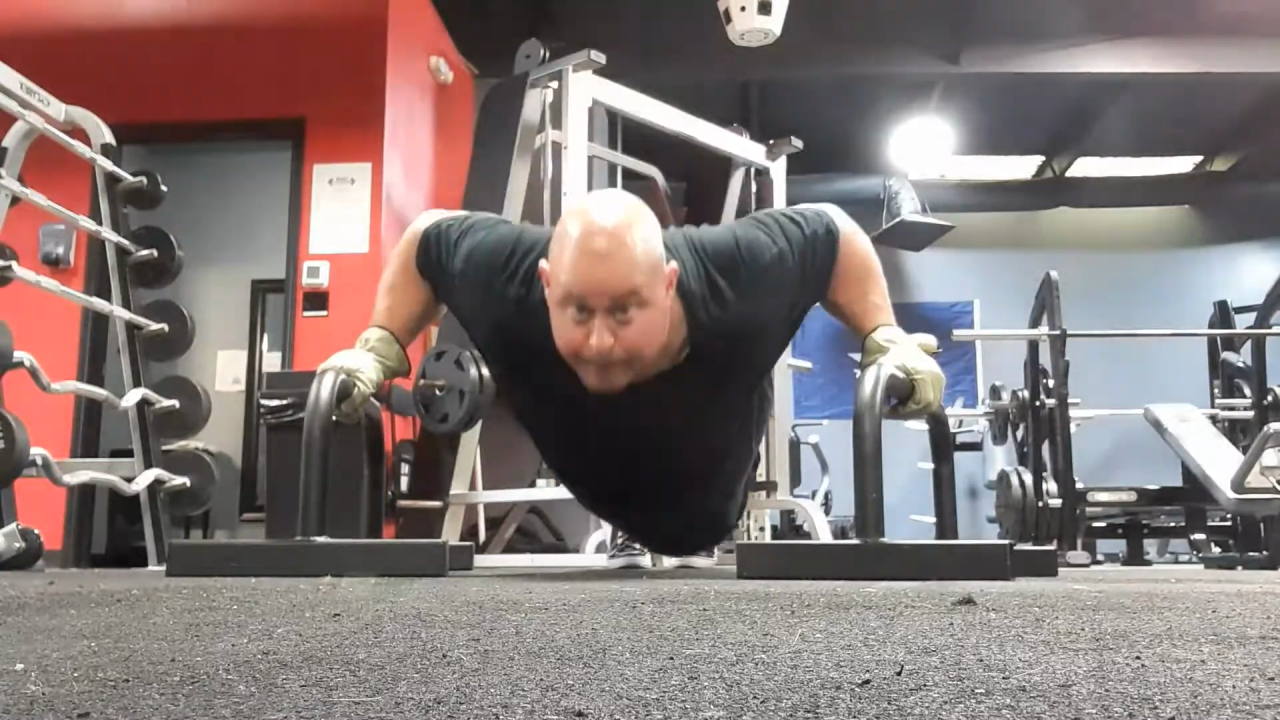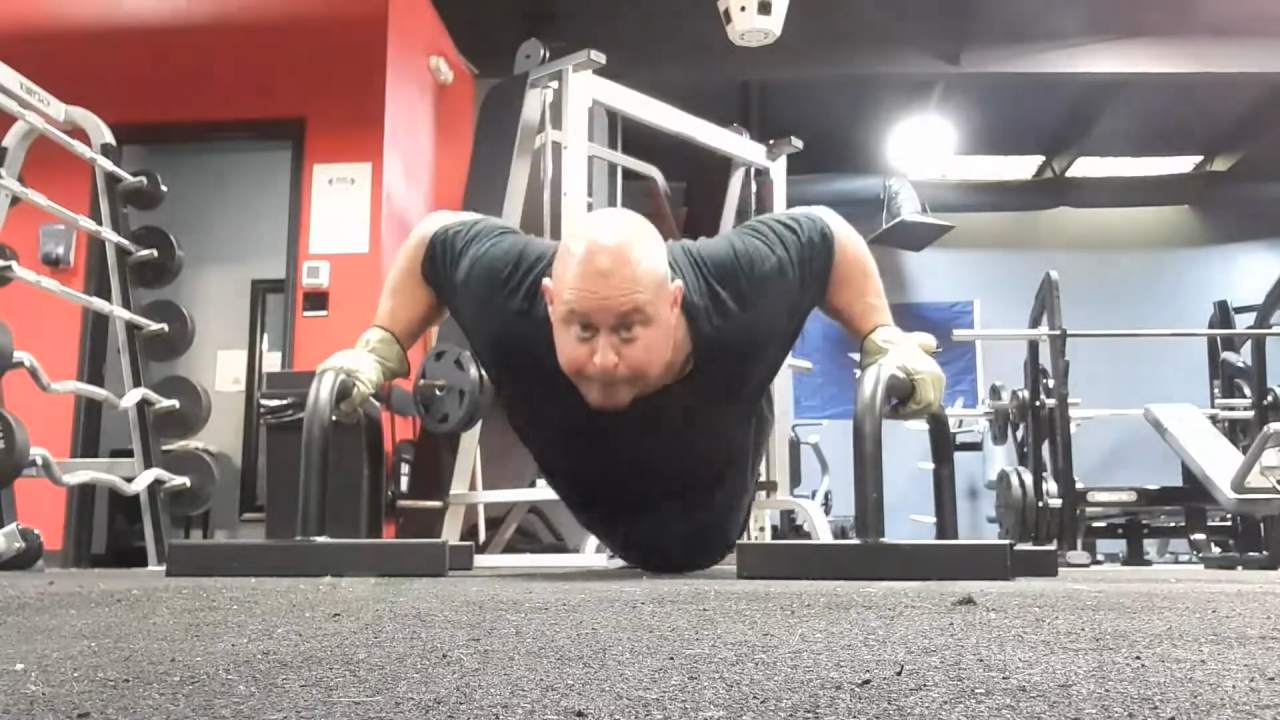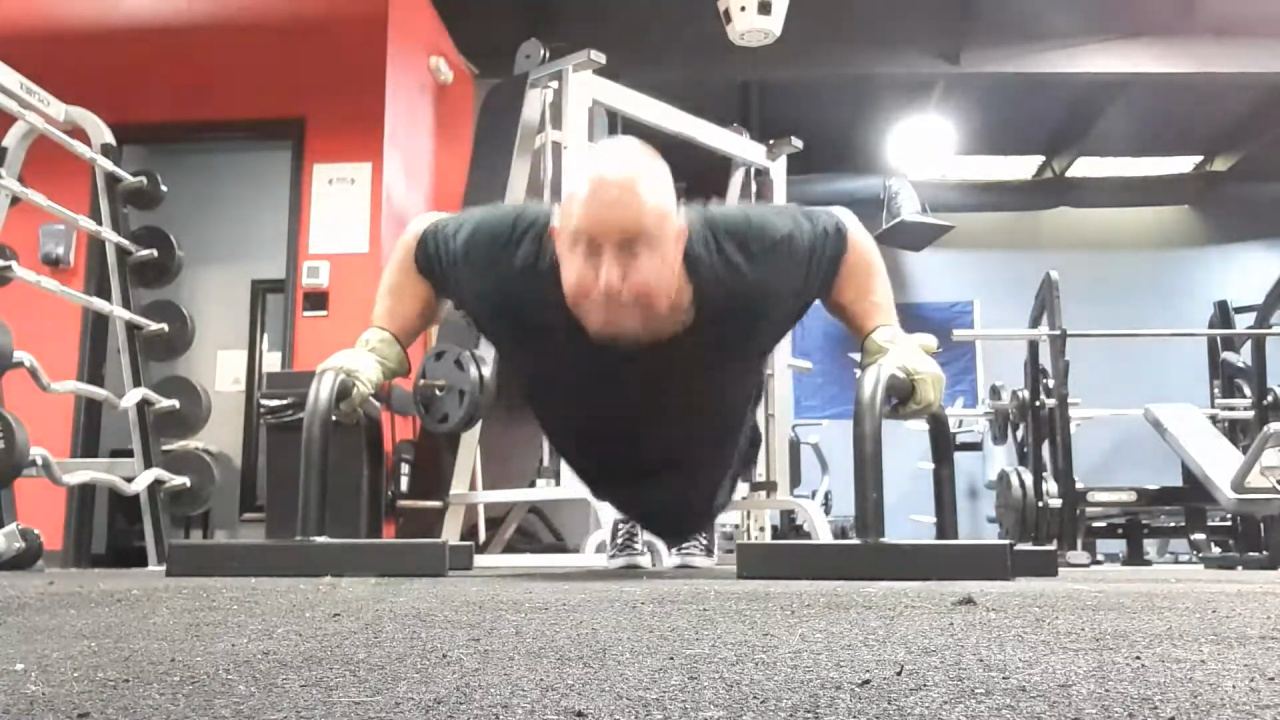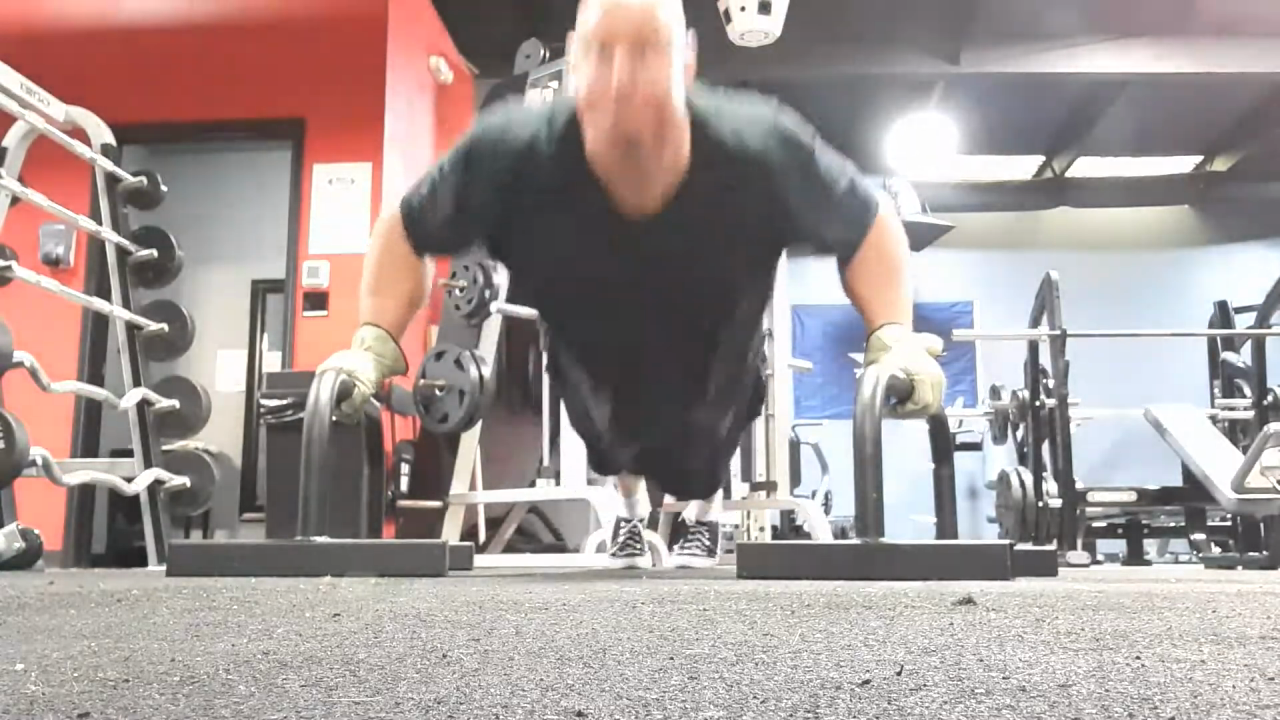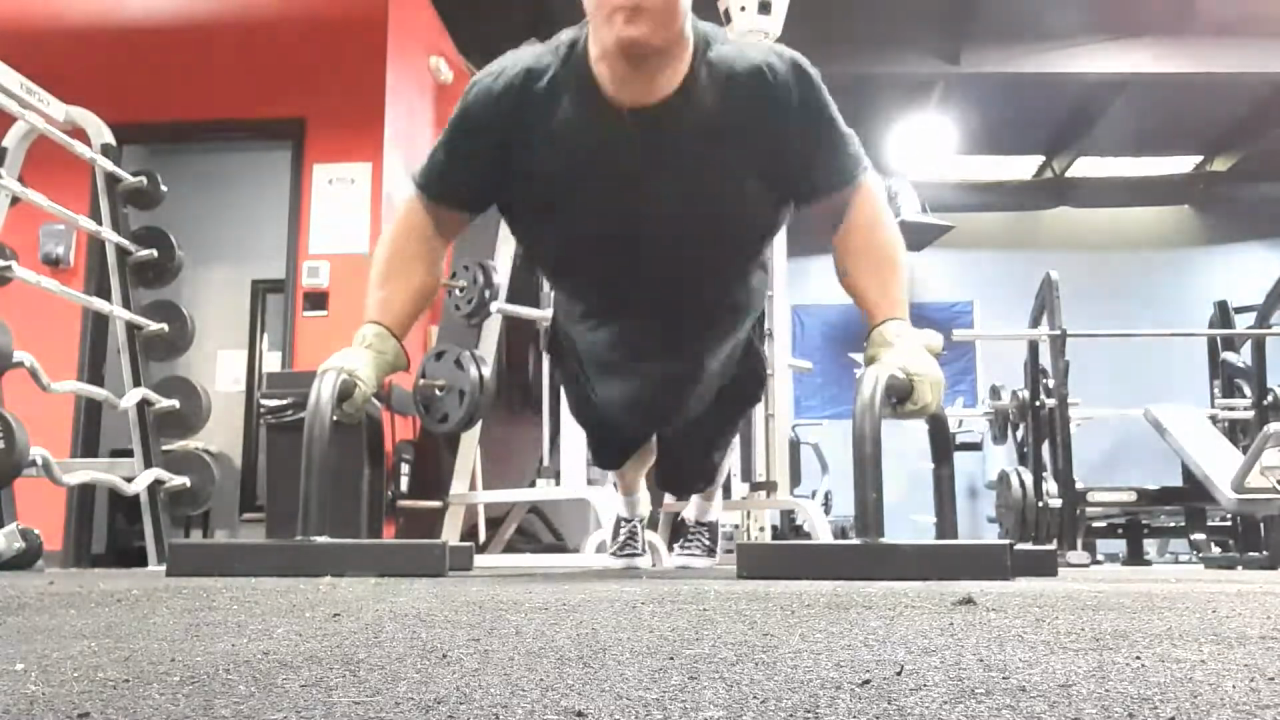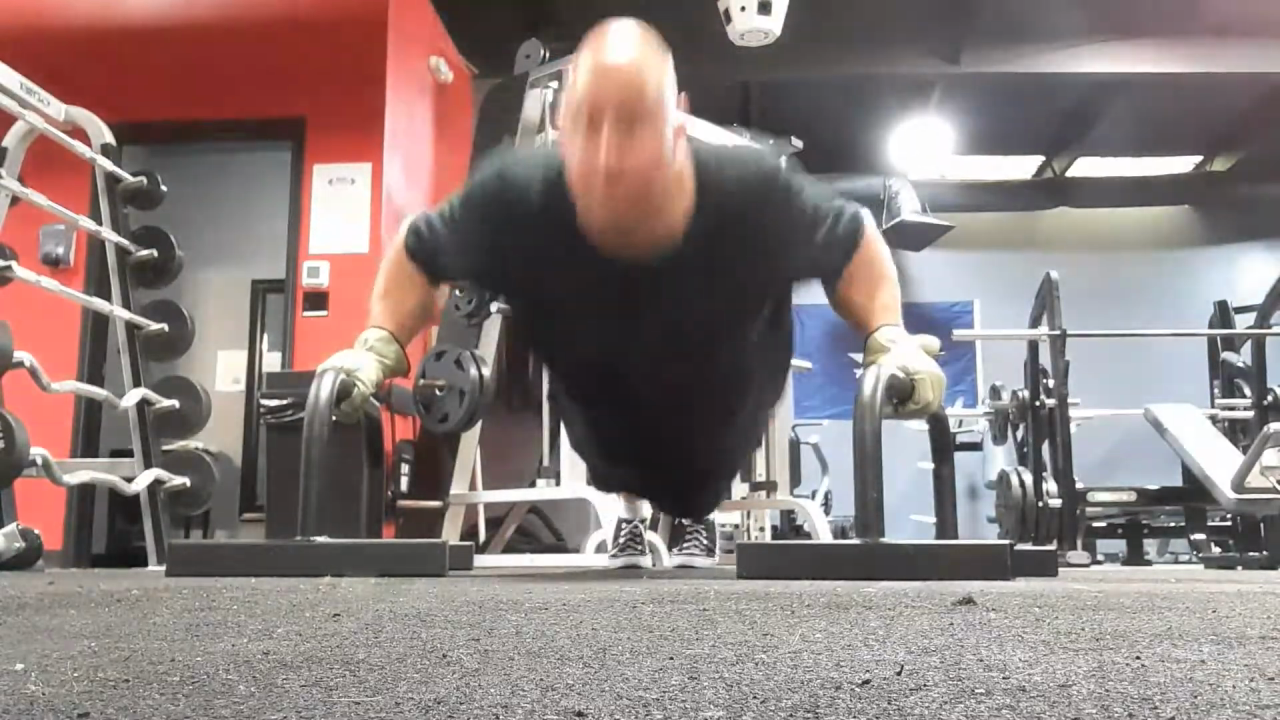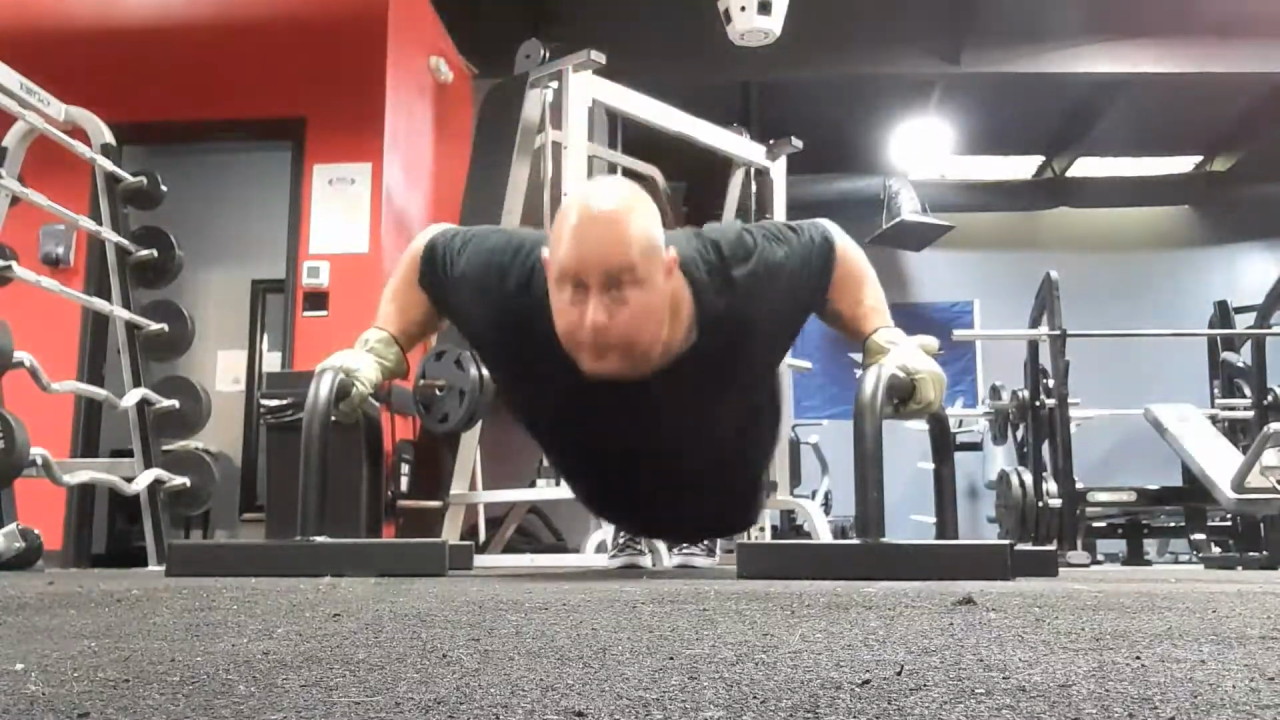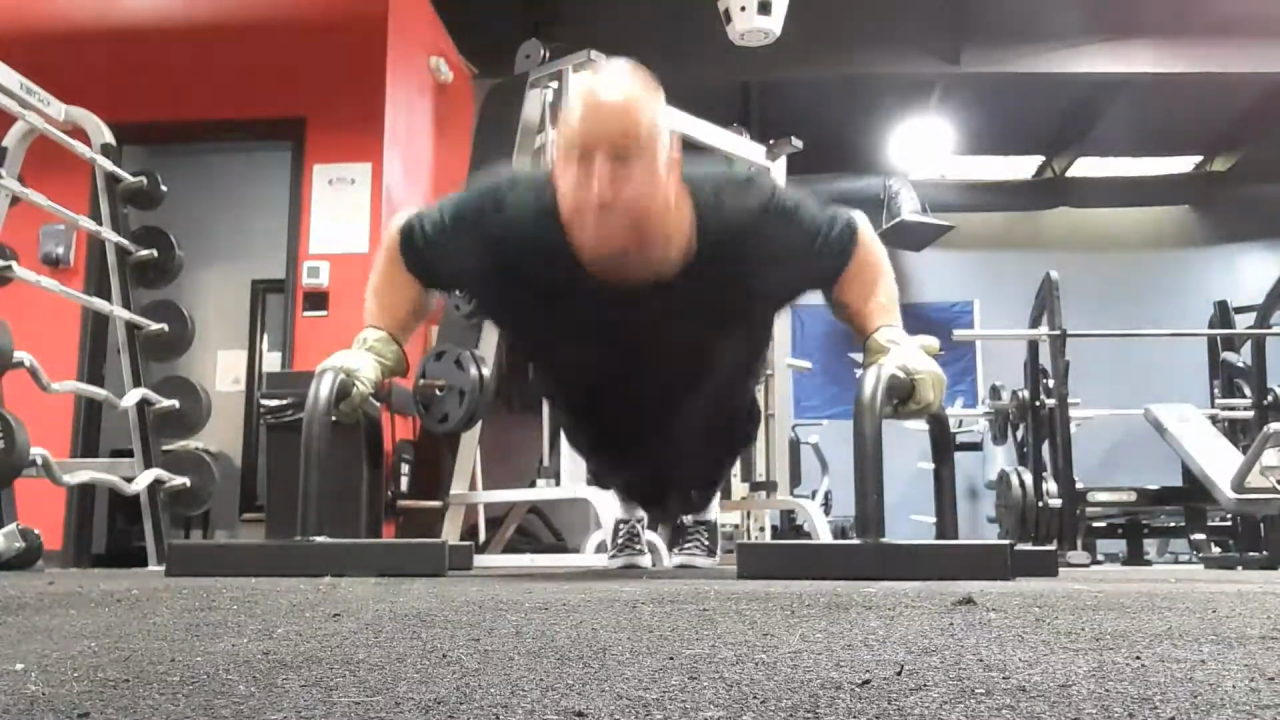
dt=0.2s
person 1, frame 1
left shoulder: (738, 279)
right shoulder: (505, 281)
left elbow: (832, 233)
right elbow: (425, 240)
left wrist: (888, 341)
right wrist: (378, 349)
left ankle: (697, 537)
right ankle: (627, 530)
person 1, frame 2
left shoulder: (738, 293)
right shoulder: (509, 293)
left elbow: (825, 233)
right elbow: (436, 236)
left wrist: (885, 341)
right wrist: (379, 348)
person 1, frame 3
left shoulder: (746, 260)
right shoulder: (511, 259)
left elbow: (841, 238)
right elbow: (423, 246)
left wrist: (887, 342)
right wrist: (379, 347)
left hip: (706, 455)
left ankle: (698, 531)
right ankle: (626, 532)
person 1, frame 4
left shoulder: (760, 150)
right shoulder: (510, 155)
left elbow: (866, 220)
right elbow: (408, 230)
left wrist: (893, 340)
right wrist: (372, 347)
left hip: (711, 373)
right hip: (597, 368)
left knee: (699, 467)
right knee: (615, 459)
left ankle: (702, 522)
right ankle: (628, 522)
person 1, frame 5
left shoulder: (768, 82)
right shoulder: (514, 91)
left elbow: (852, 196)
right elbow: (431, 213)
left wrist: (893, 333)
right wrist: (376, 341)
left hip: (717, 331)
right hip: (596, 336)
left knee: (696, 460)
right knee: (617, 445)
left ankle: (701, 520)
right ankle: (631, 515)
person 1, frame 6
left shoulder: (755, 197)
right shoulder: (511, 200)
left elbow: (851, 240)
right elbow: (420, 254)
left wrist: (890, 340)
right wrist: (377, 348)
left hip: (720, 417)
right hip: (601, 407)
left knee: (697, 499)
right knee: (620, 477)
left ankle: (697, 527)
right ankle: (631, 520)
person 1, frame 7
left shoulder: (742, 278)
right shoulder: (504, 284)
left elbow: (830, 251)
right elbow: (429, 256)
left wrist: (888, 342)
right wrist: (377, 348)
left ankle: (697, 533)
right ankle: (630, 531)
person 1, frame 8
left shoulder: (748, 221)
right shoulder: (505, 221)
left elbow: (848, 242)
right elbow: (410, 244)
left wrist: (890, 344)
right wrist: (376, 349)
left hip: (708, 422)
right hip: (598, 418)
left ankle: (697, 522)
right ankle: (629, 523)
